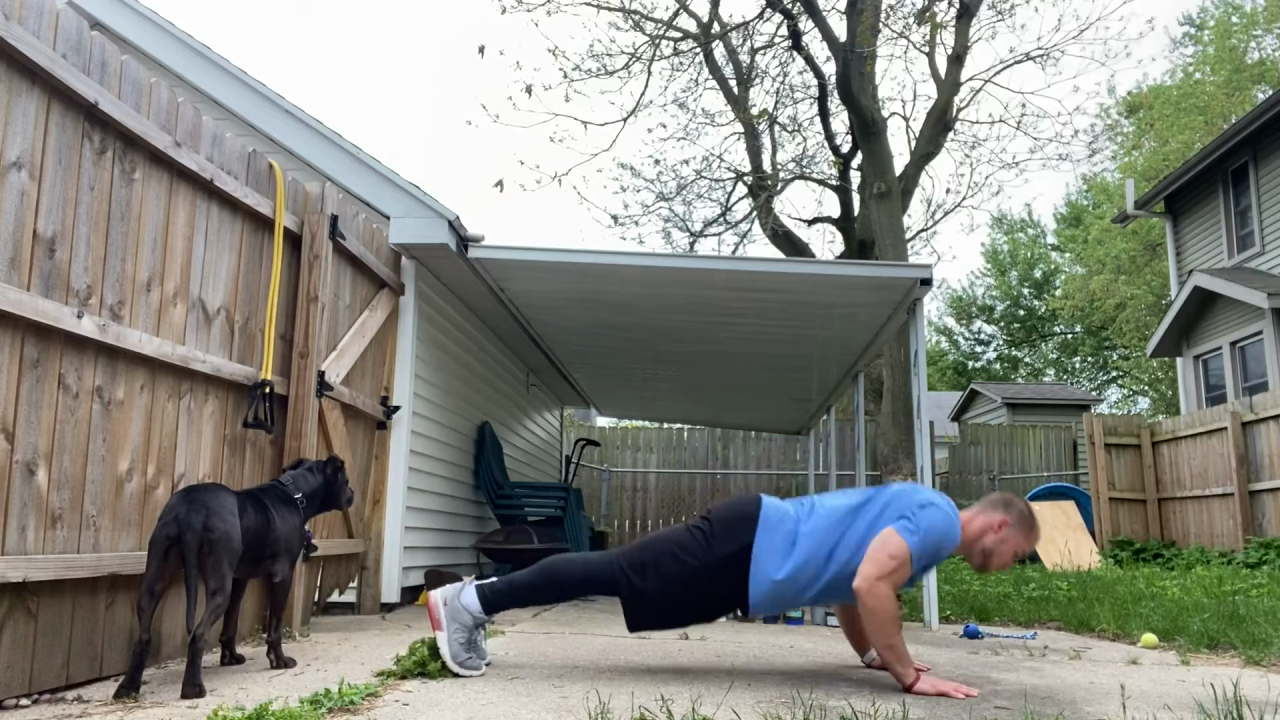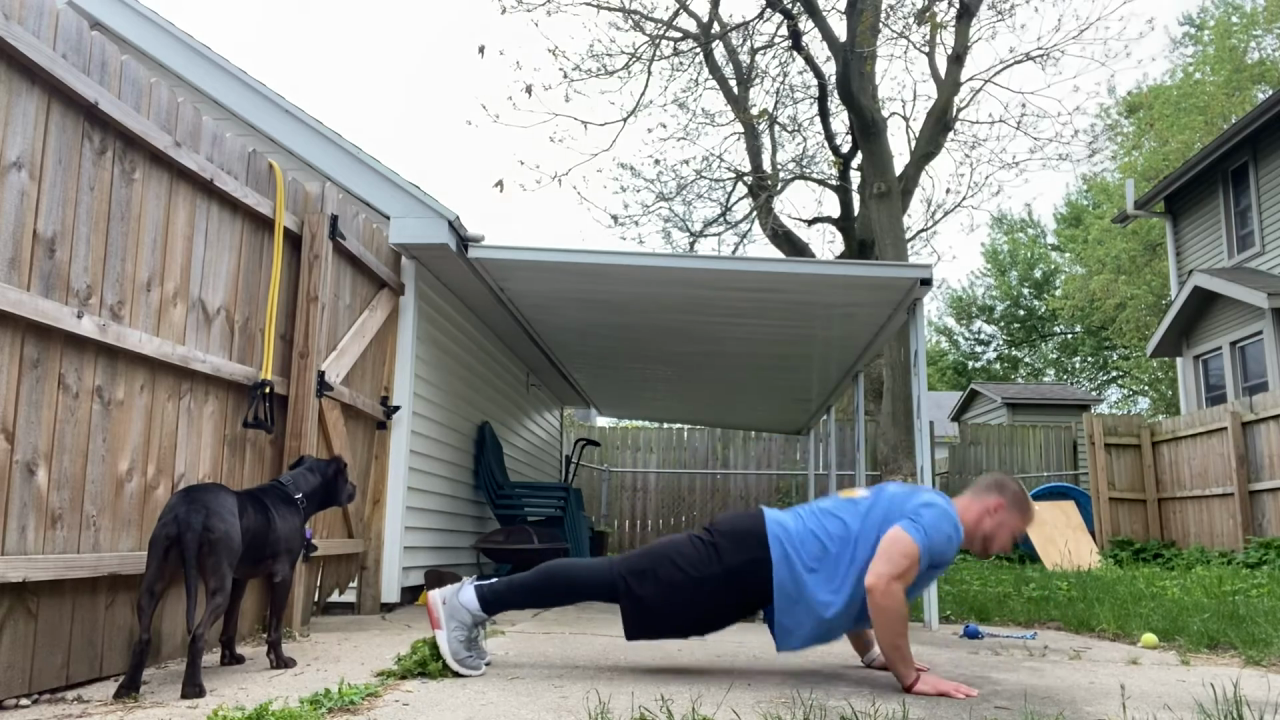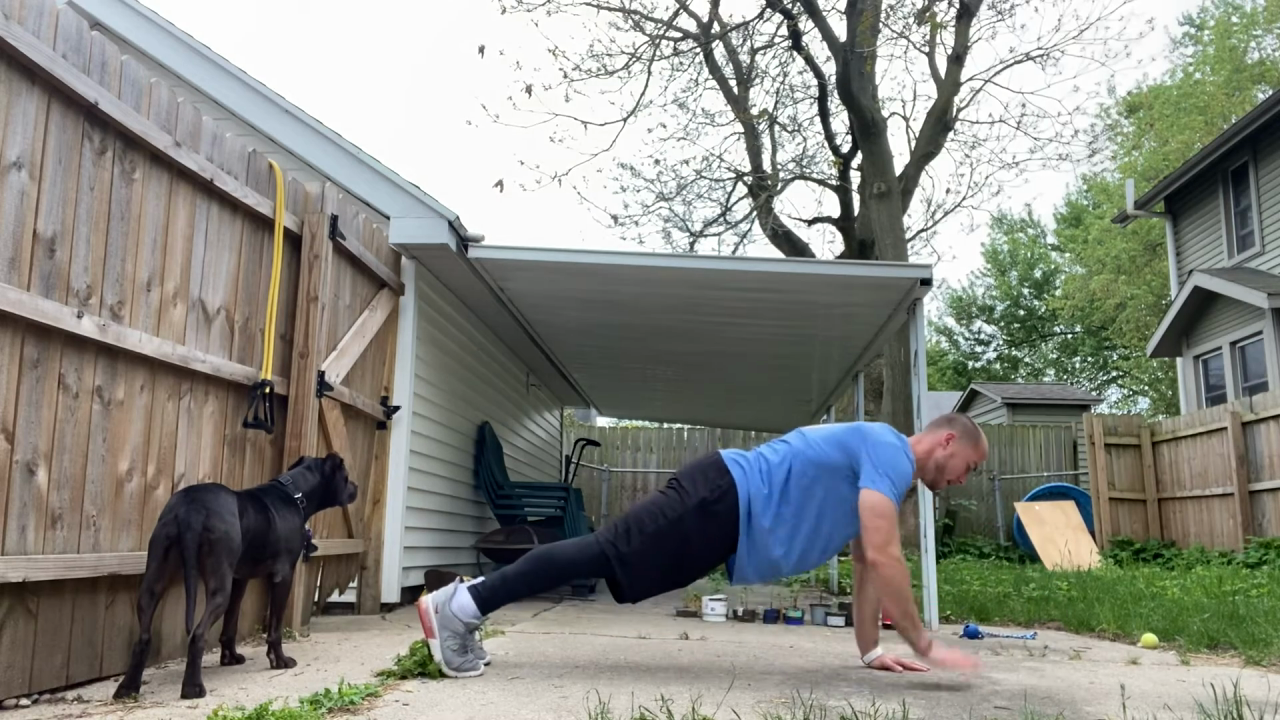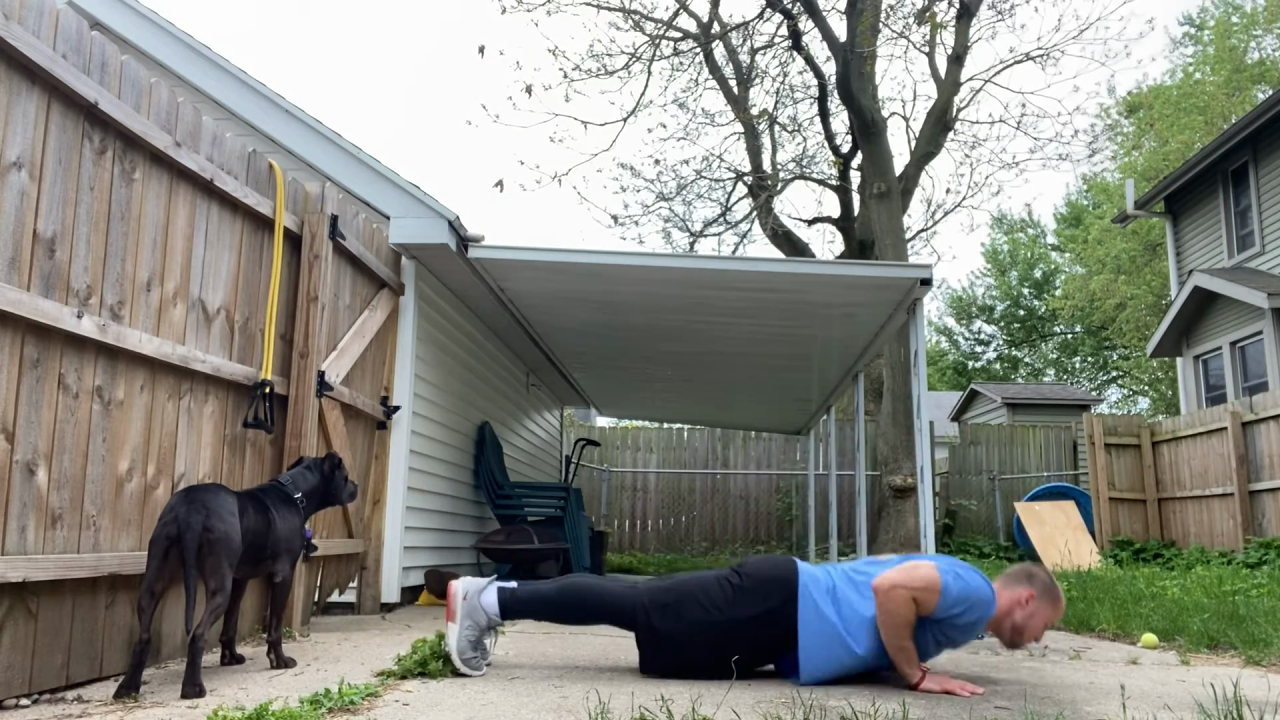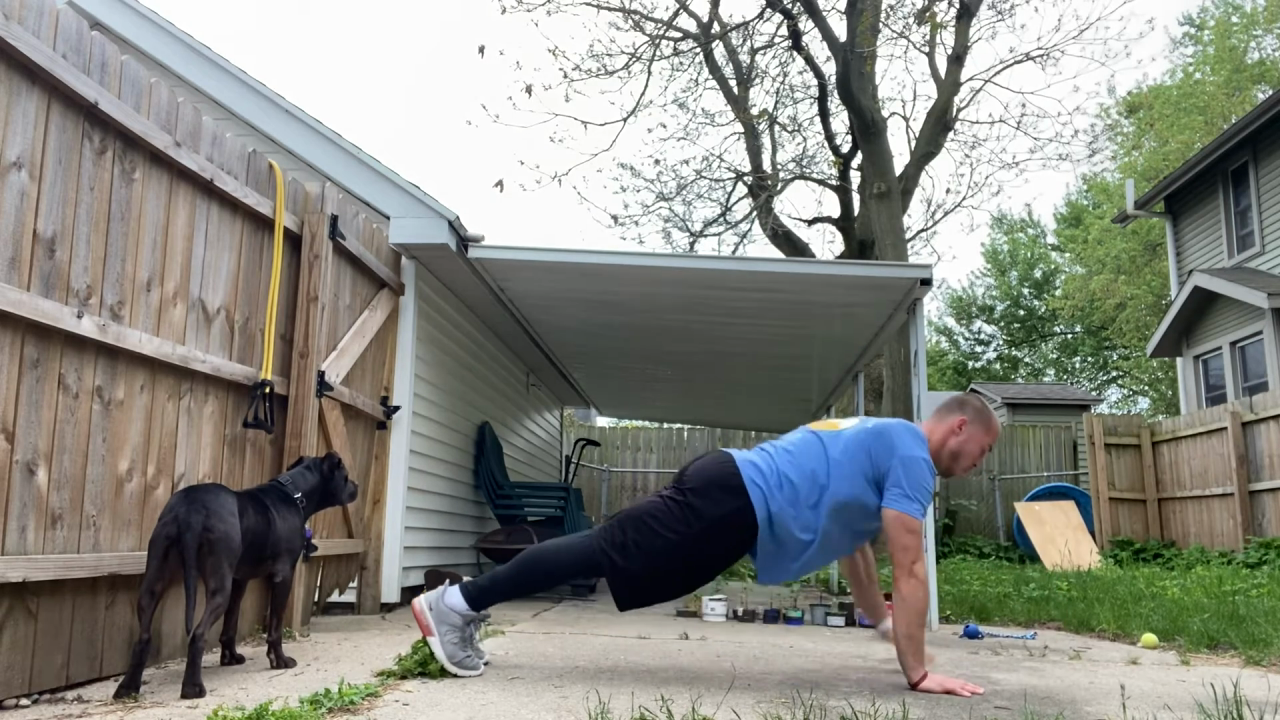
dt=0.7s
person 1, frame 1
left shoulder: (925, 513)
right shoulder: (939, 525)
left elbow: (841, 552)
right elbow: (868, 584)
left wrist: (871, 651)
right wrist: (908, 673)
left hip: (759, 545)
right hip: (750, 545)
left knee: (612, 573)
right knee: (615, 574)
left ankle: (477, 597)
right ankle: (468, 600)
person 1, frame 2
left shoulder: (916, 504)
right shoulder: (941, 524)
left elbow: (847, 569)
right elbow: (880, 585)
left wrist: (871, 652)
right wrist: (909, 674)
left hip: (764, 547)
right hip: (757, 560)
left knee: (613, 576)
right knee: (616, 579)
left ankle: (477, 596)
right ankle: (469, 601)
person 1, frame 3
left shoulder: (880, 465)
right shoulder: (888, 452)
left elbow: (866, 563)
right elbow: (885, 560)
left wrist: (872, 650)
right wrist: (925, 649)
left hip: (726, 510)
right hip: (719, 499)
left knee: (597, 554)
right knee: (602, 553)
left ankle: (463, 606)
right ankle: (458, 606)
person 1, frame 4
left shoulder: (953, 578)
right shoulder: (976, 593)
right elbow: (892, 590)
left wrist: (883, 656)
right wrist: (915, 672)
left hip: (789, 597)
right hip: (781, 609)
left knee: (634, 601)
right knee: (637, 608)
left ankle: (493, 594)
right ankle: (486, 599)
person 1, frame 5
left shoulder: (885, 439)
right shoulder: (912, 456)
left elbow: (848, 538)
right elbow: (909, 572)
left wrist: (880, 619)
right wrist: (918, 672)
left hip: (727, 488)
right hip: (732, 505)
left knee: (599, 552)
right knee: (604, 554)
left ankle: (459, 604)
right ankle: (453, 603)
